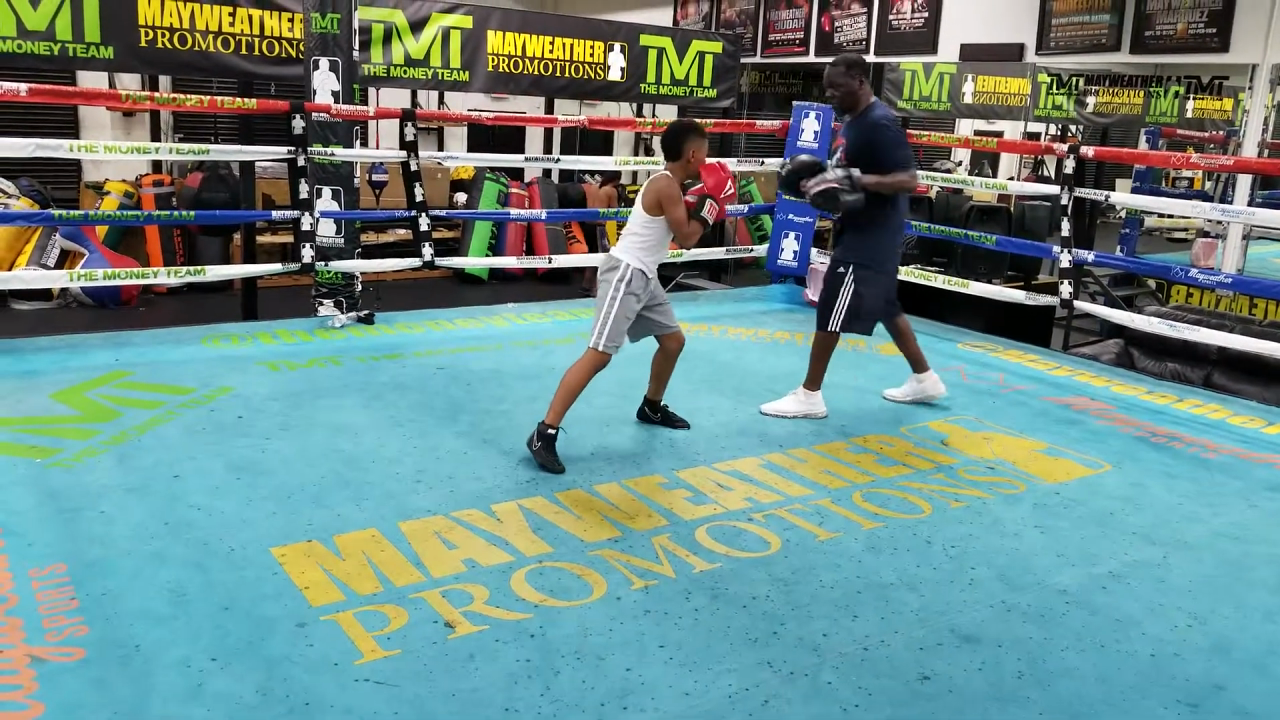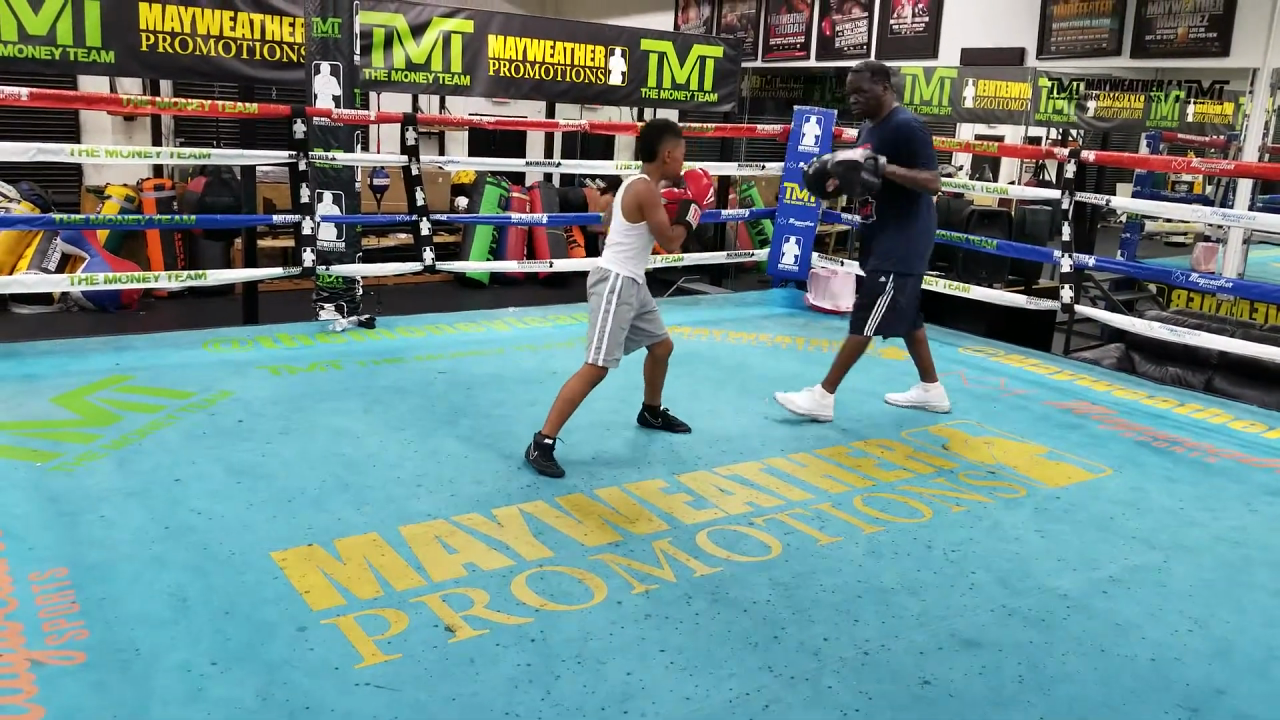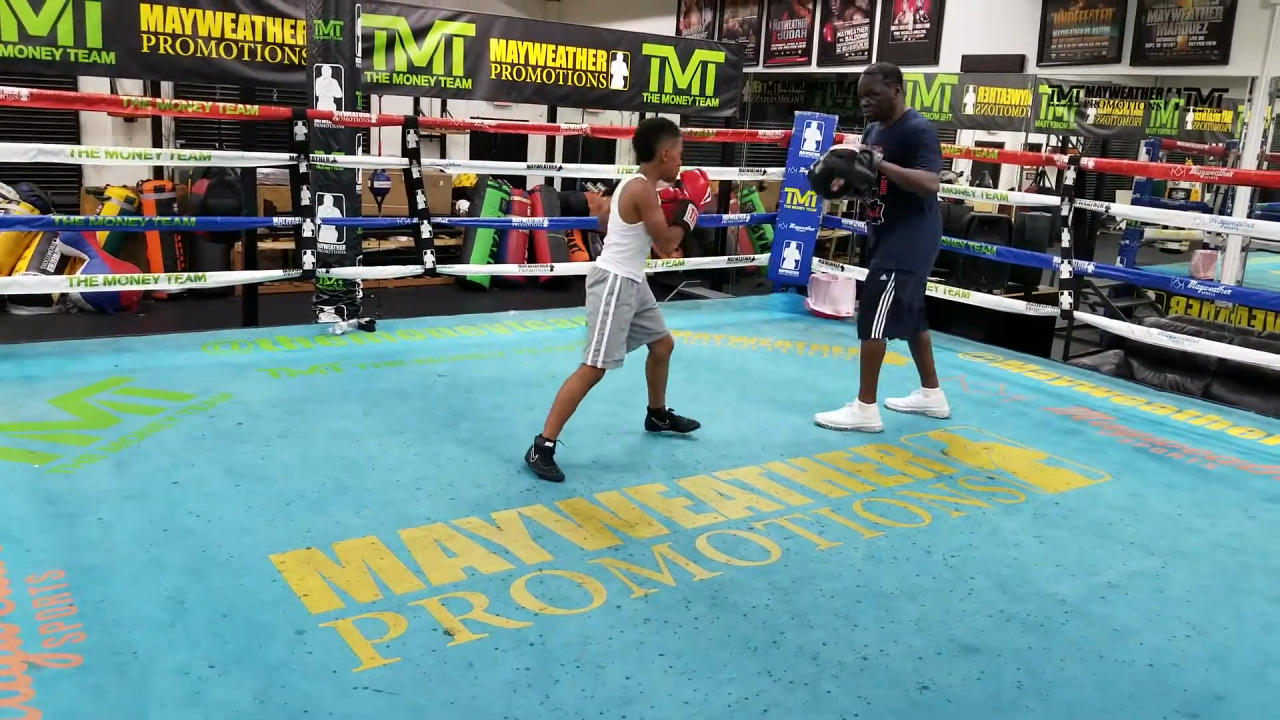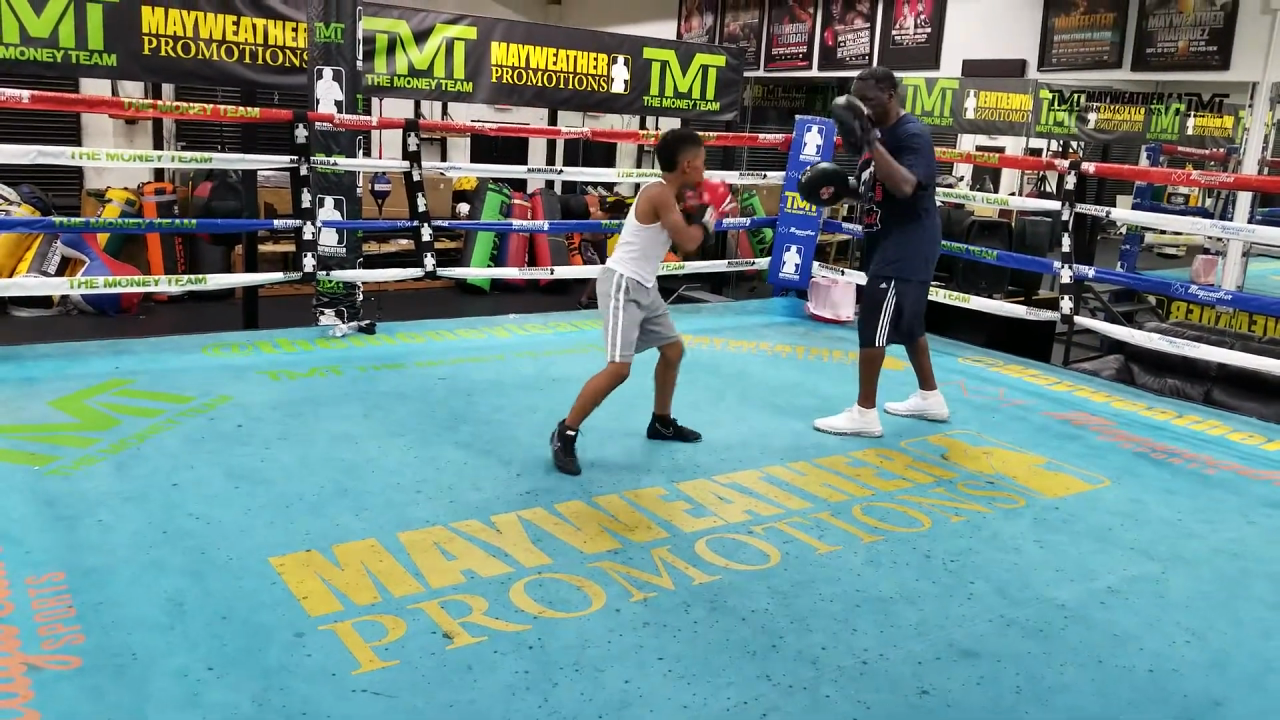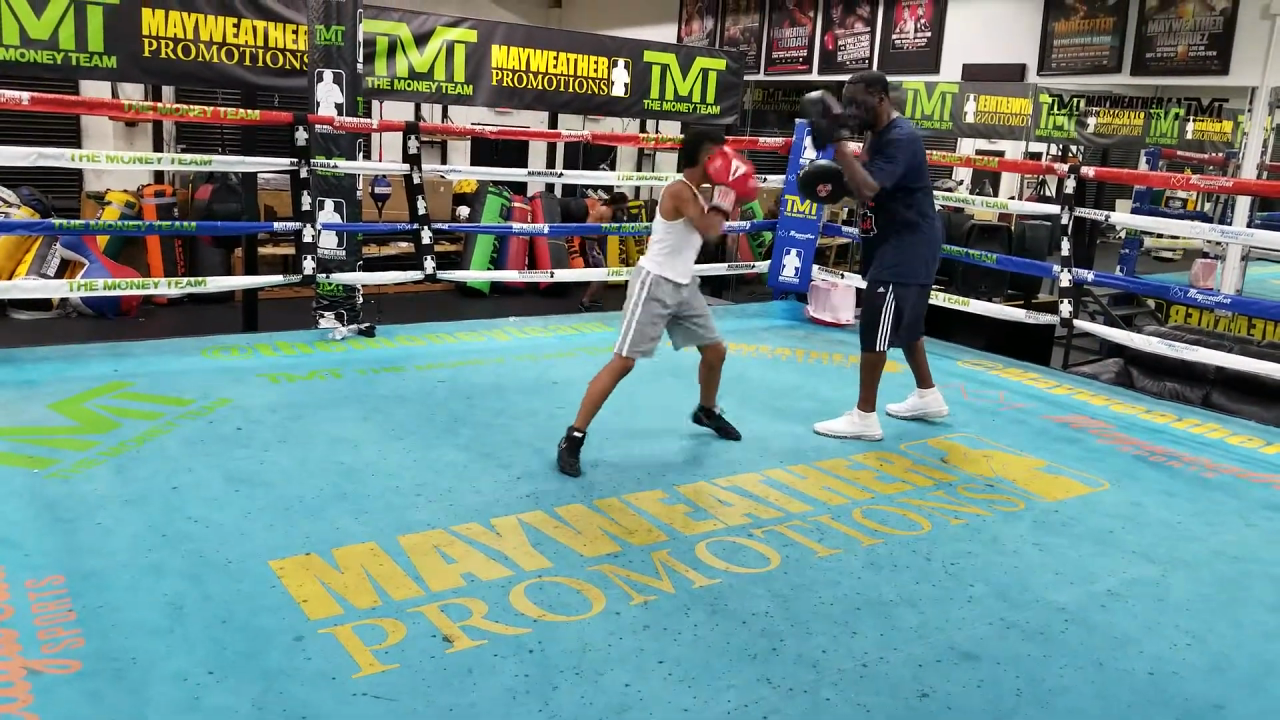
dt=0.2s
person 1, frame 1
left shoulder: (881, 123)
right shoulder: (853, 121)
left elbow: (908, 182)
left wrist: (858, 180)
right wrist: (826, 181)
left hip: (874, 231)
right hip: (866, 229)
left knee: (831, 309)
right knee: (883, 304)
left ankle: (810, 395)
right ankle: (924, 379)
person 1, frame 2
left shoulder: (907, 126)
right shoulder: (869, 128)
left elbow: (932, 182)
right elbow: (865, 180)
left wrist: (881, 167)
right wrist: (838, 181)
left hip: (905, 235)
right hip: (885, 234)
left knee: (867, 316)
right knee: (905, 312)
left ankle: (823, 395)
right ankle: (931, 389)
person 1, frame 3
left shoulder: (917, 130)
right shoulder: (875, 130)
left elbow: (929, 184)
right elbow: (871, 183)
left wrist: (878, 164)
left hip: (910, 238)
right hip: (889, 236)
left knee: (873, 317)
right knee: (910, 315)
left ankle: (865, 409)
right ankle: (931, 395)
person 1, frame 4
left shoulder: (912, 134)
right shoulder: (878, 132)
left elbow: (904, 186)
left wrist: (870, 142)
left hip: (908, 243)
right hip: (890, 241)
left knee: (873, 322)
right knee: (907, 320)
left ankle: (864, 413)
right ankle: (929, 397)
person 1, frame 5
left shoulder: (900, 138)
right shoulder: (880, 134)
left elbow: (867, 188)
right elbow: (866, 188)
left wrist: (838, 143)
left hip: (908, 246)
right hip: (900, 244)
left knee: (875, 326)
right knee: (905, 324)
left ankle: (865, 417)
right ankle: (928, 396)
person 2, frame 1
left shoulder: (667, 182)
right shoulder: (666, 186)
right elbow: (686, 239)
left wrist: (704, 200)
right wrist: (711, 200)
left hip: (643, 275)
right hip: (624, 273)
left knee: (673, 340)
right knee: (598, 355)
left ankle: (652, 407)
right ankle: (544, 433)
person 2, frame 2
left shoulder: (636, 184)
right shoulder: (646, 190)
left elbow: (613, 222)
right elbow: (670, 243)
left wrist: (667, 207)
right wrist: (693, 206)
left hip: (631, 281)
right hip: (615, 282)
left knee: (662, 346)
right knee: (596, 367)
left ankle: (652, 412)
right ankle: (542, 444)
person 2, frame 3
left shoulder: (634, 184)
right shoulder: (643, 190)
left elbow: (605, 221)
right elbow: (666, 245)
right wrist: (690, 206)
left hip: (631, 282)
right hip: (615, 283)
left knee: (663, 345)
right knee: (593, 368)
left ankle: (658, 415)
right ankle: (542, 447)
person 2, frame 4
left shoulder: (662, 192)
right shoulder: (660, 194)
right elbow: (687, 243)
left wrist: (692, 215)
right wrist: (710, 212)
left hip: (643, 285)
right hip: (623, 283)
left knee: (674, 350)
right knee: (618, 368)
left ankle: (661, 422)
right ankle: (566, 433)
person 2, frame 5
left shoulder: (694, 192)
right shoulder: (679, 190)
right elbow: (710, 229)
left wrist: (730, 192)
right wrist: (727, 189)
left hip: (683, 285)
right hip: (653, 283)
left knee: (716, 351)
right knee: (623, 361)
left ankle: (707, 411)
right ankle: (573, 438)
